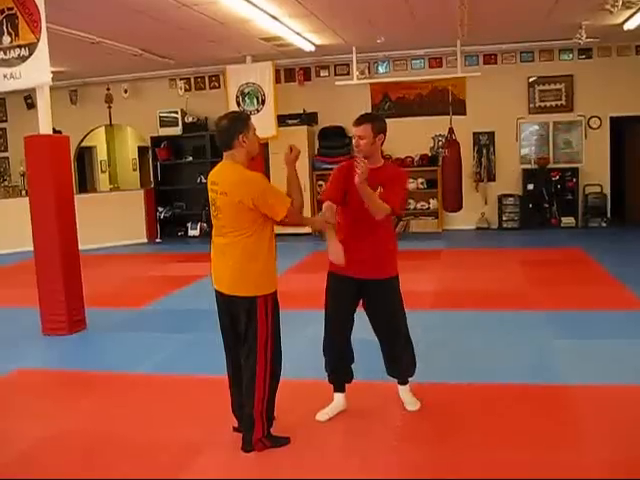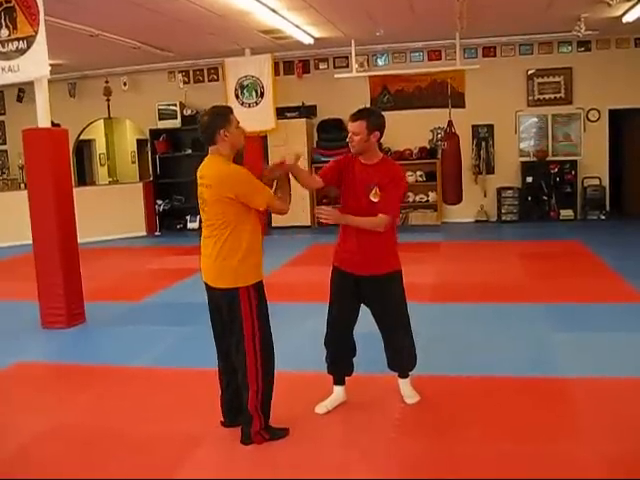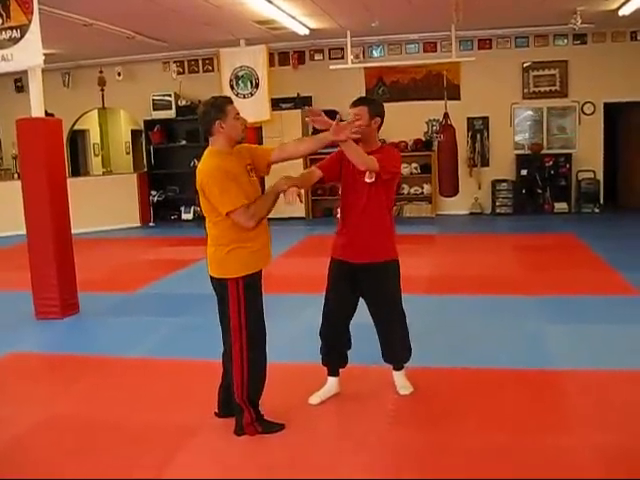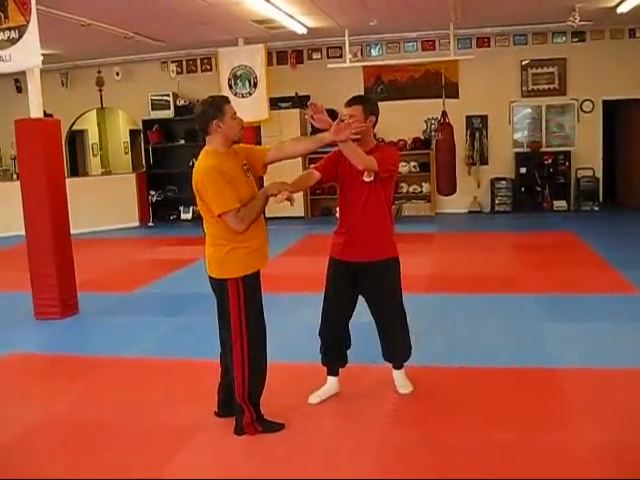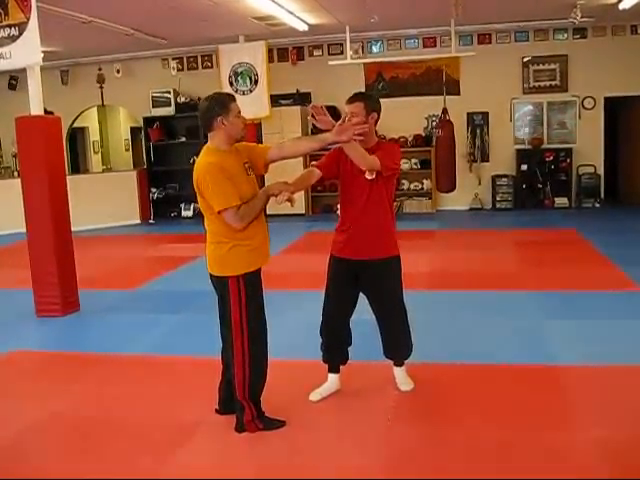
dt=0.7s
person 1, frame 1
left shoulder: (217, 177)
right shoulder: (251, 181)
right elbow: (294, 215)
left wrist: (306, 220)
right wrist: (292, 170)
left hip: (225, 283)
right hip: (252, 286)
left knee: (239, 356)
right knee: (261, 359)
left ankle: (245, 418)
right ankle: (256, 434)
person 1, frame 2
left shoulder: (208, 170)
right shoulder: (232, 174)
left elbow: (250, 195)
right elbow: (280, 206)
left wrist: (271, 175)
right wrist: (283, 178)
left hip: (217, 275)
right hip: (238, 277)
left knee: (230, 348)
right knee: (254, 351)
left ankle: (232, 412)
right ankle: (256, 427)
person 1, frame 3
left shoulder: (243, 154)
right shoulder: (214, 169)
left elbow: (287, 150)
right elbow: (248, 218)
left wrist: (330, 137)
right wrist: (276, 189)
left hip: (244, 264)
right hip: (234, 267)
left knee: (239, 339)
right knee: (247, 341)
left ankle: (229, 403)
right ankle: (248, 418)
person 1, frame 4
left shoulder: (239, 154)
right shoulder: (210, 169)
left elbow: (284, 150)
right elbow: (239, 221)
left wrist: (328, 137)
right wrist: (266, 192)
left hip: (242, 264)
right hip: (233, 267)
left knee: (237, 339)
right knee: (247, 342)
left ankle: (229, 403)
right ankle: (249, 417)
person 1, frame 5
left shoulder: (240, 152)
right shoulder: (210, 166)
left elbow: (285, 149)
right elbow: (238, 219)
left wrist: (331, 137)
right wrist: (268, 191)
left hip: (243, 261)
right hip: (233, 265)
left knee: (238, 336)
right knee: (247, 339)
left ankle: (230, 400)
right ankle: (249, 415)
person 2, frame 1
left shoulder: (395, 176)
right shoulder: (342, 170)
left elbow: (380, 213)
right elbow: (327, 207)
left wrist: (362, 185)
right wrist: (331, 234)
left hip: (380, 270)
right hip: (342, 269)
left knee: (392, 331)
right knee: (335, 334)
left ankle: (404, 387)
right ankle: (338, 396)
person 2, frame 2
left shoulder: (394, 174)
right shoulder: (344, 164)
left elbow: (381, 223)
right elbow: (314, 182)
left wrist: (341, 218)
right wrist: (292, 167)
left hip: (382, 267)
right hip: (345, 264)
left knee: (395, 325)
right knee: (337, 328)
left ankle: (404, 380)
right ankle: (339, 390)
person 2, frame 3
left shoulder: (391, 156)
right shoulder: (343, 155)
left elbow: (365, 164)
right elbow: (315, 172)
right wrist: (295, 183)
left hip: (380, 256)
right hip: (344, 254)
left knee: (390, 316)
right knee: (333, 319)
left ankle: (398, 372)
right ankle: (332, 380)
person 2, frame 4
left shoulder: (388, 155)
right shoulder: (339, 156)
left elbow: (364, 163)
right elbow: (313, 174)
left wrist: (332, 130)
right wrist: (289, 187)
left hip: (380, 255)
right hip: (343, 253)
left knee: (390, 316)
right knee: (332, 319)
left ankle: (399, 371)
right ankle: (332, 380)
person 2, frame 5
left shoulder: (390, 151)
right shoulder: (340, 153)
left elbow: (367, 163)
right elbow: (313, 173)
left wrist: (334, 130)
right wrist: (288, 187)
left hip: (381, 252)
right hip: (343, 251)
left knee: (391, 313)
right knee: (333, 316)
left ankle: (399, 368)
right ankle: (333, 377)
